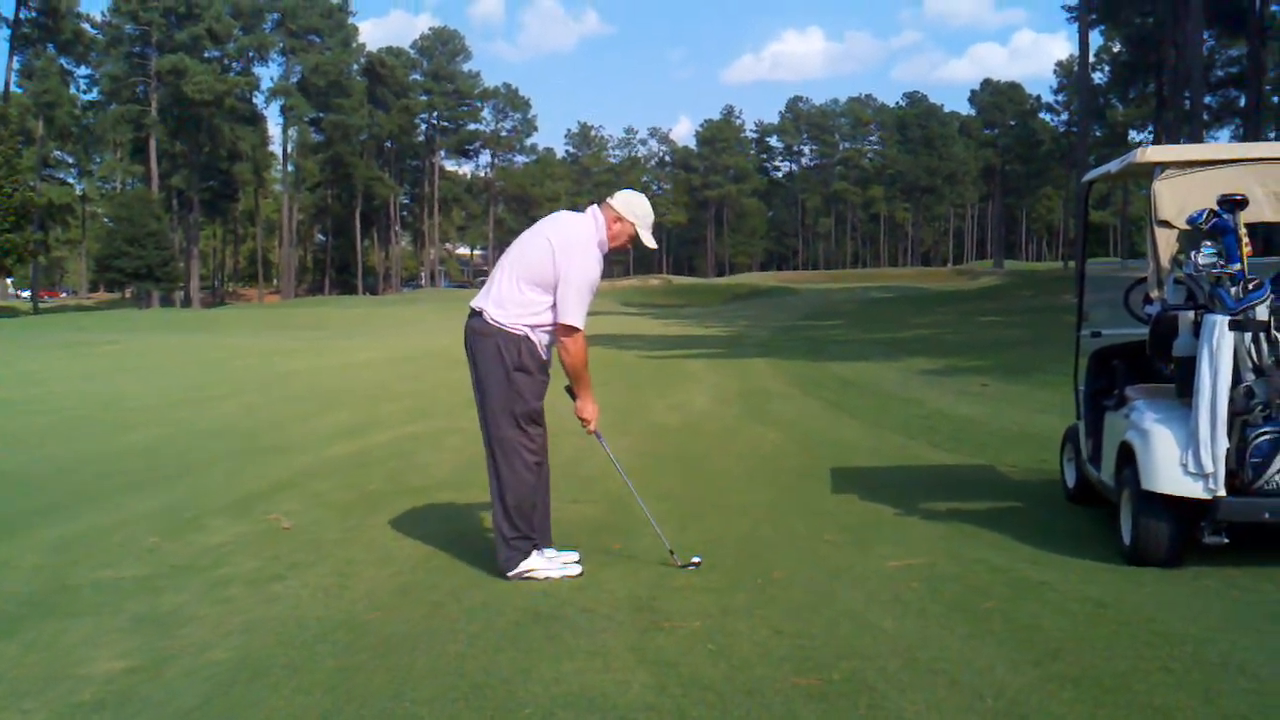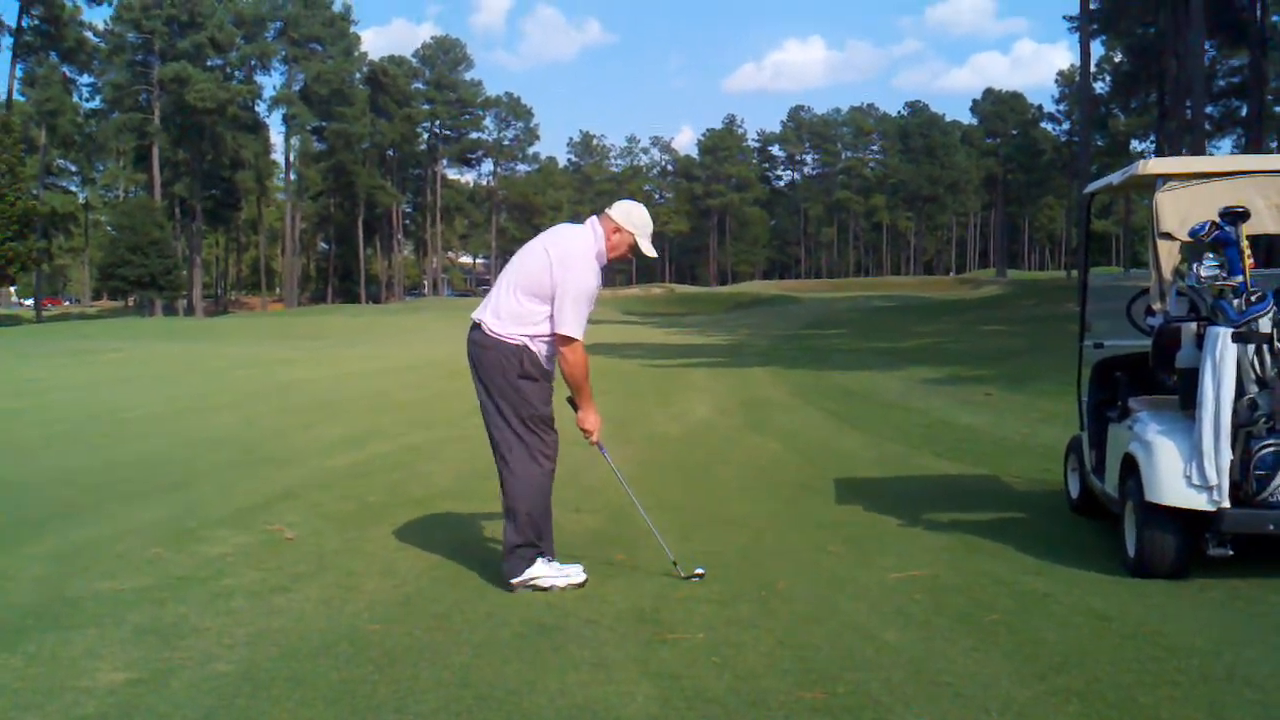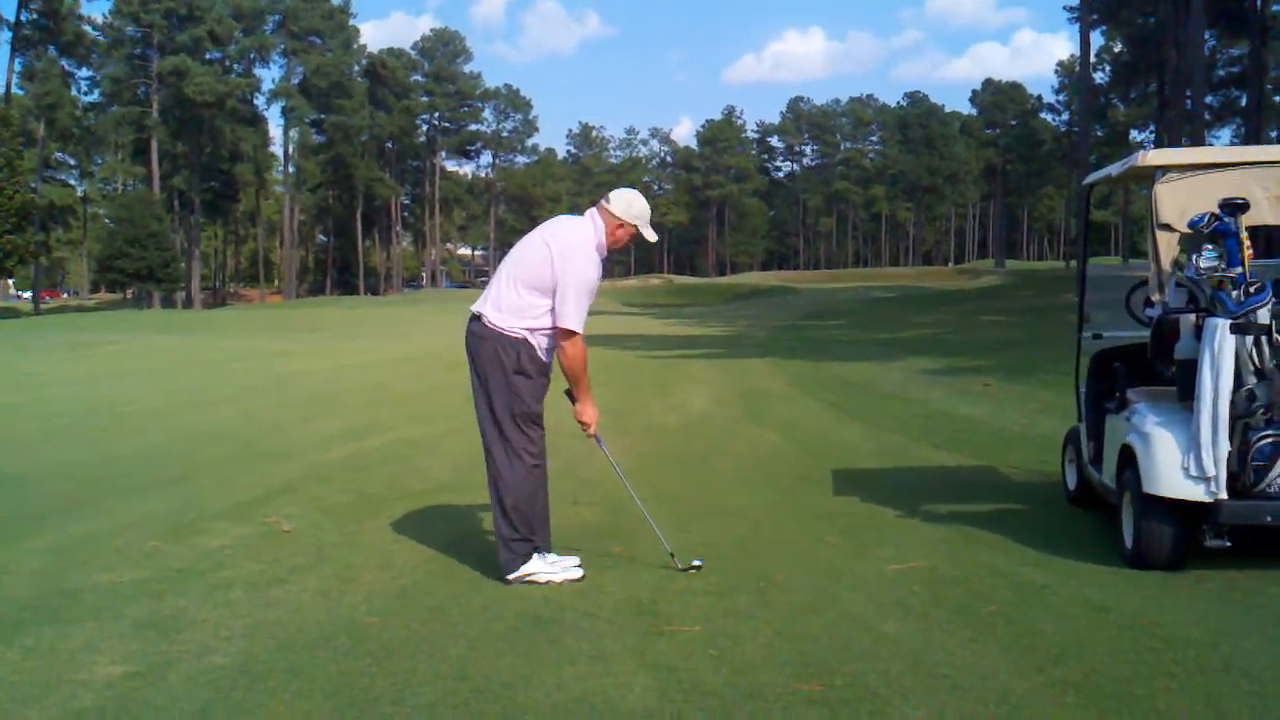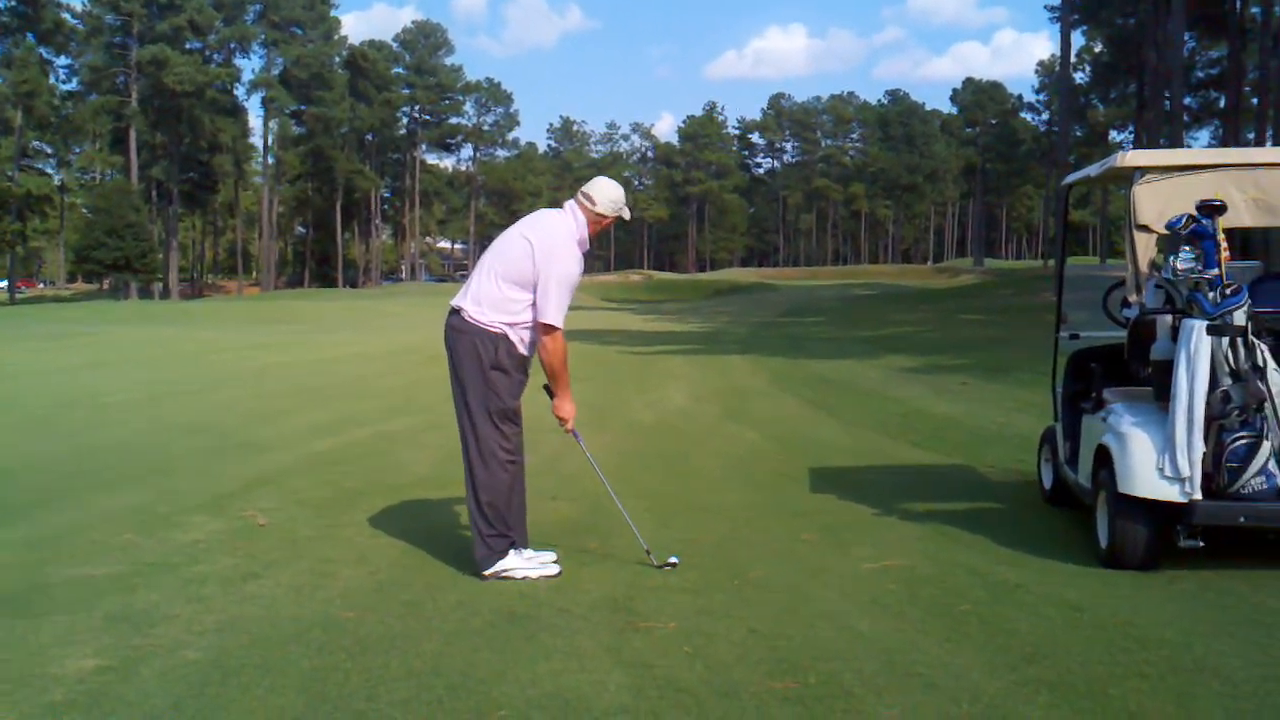
dt=0.2s
person 1, frame 1
left shoulder: (569, 222)
right shoulder: (585, 251)
right elbow: (570, 334)
right wrist: (585, 396)
left hip: (497, 332)
right hip: (507, 341)
left knee: (527, 446)
right knee: (520, 448)
left ankle: (532, 544)
right ankle: (521, 555)
person 1, frame 2
left shoulder: (570, 235)
right shoulder: (582, 262)
right elbow: (569, 344)
right wrist: (587, 407)
left hip: (503, 345)
right hip: (508, 352)
left knee: (529, 454)
right knee: (532, 454)
left ankle: (532, 555)
right ankle: (526, 562)
person 1, frame 3
left shoulder: (569, 227)
right shoulder: (583, 255)
right elbow: (569, 337)
right wrist: (584, 400)
left hip: (500, 337)
right hip: (507, 345)
left knee: (525, 450)
right knee: (520, 451)
left ankle: (531, 549)
right ankle: (522, 559)
person 1, frame 4
left shoulder: (548, 219)
right shoulder: (564, 251)
right elbow: (549, 333)
right wrist: (563, 395)
left hip: (478, 331)
right hip: (487, 340)
left knee: (503, 446)
right knee: (496, 447)
left ankle: (507, 545)
right ankle: (498, 555)
